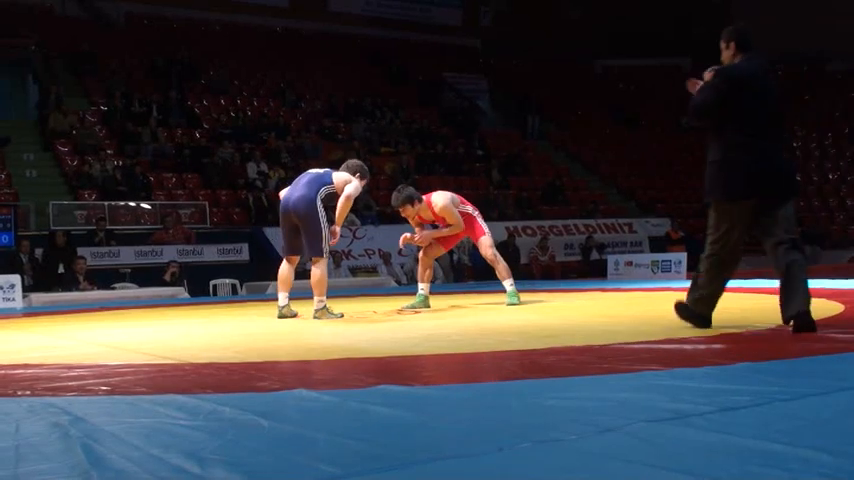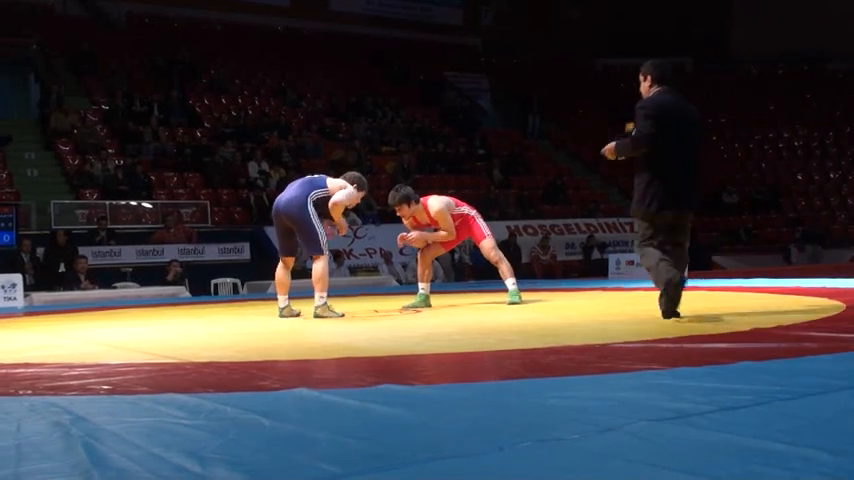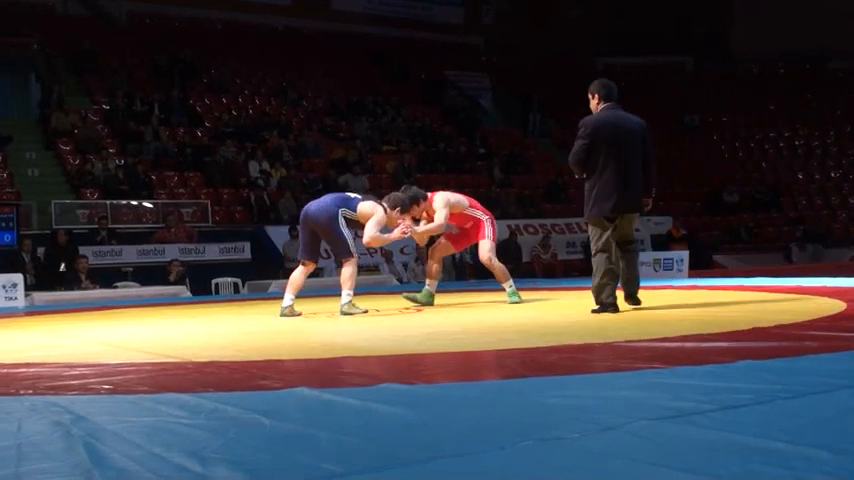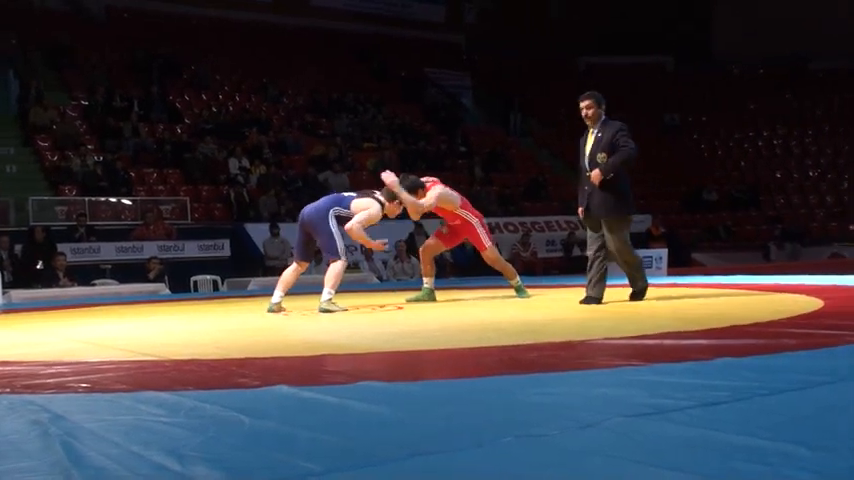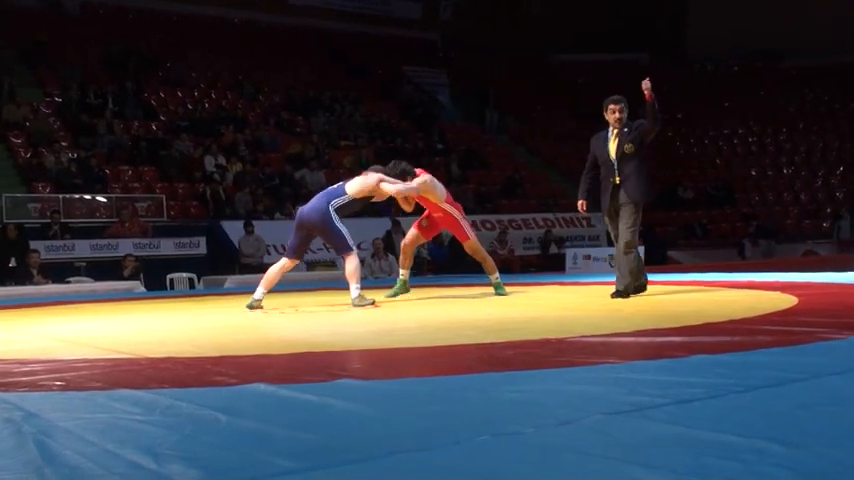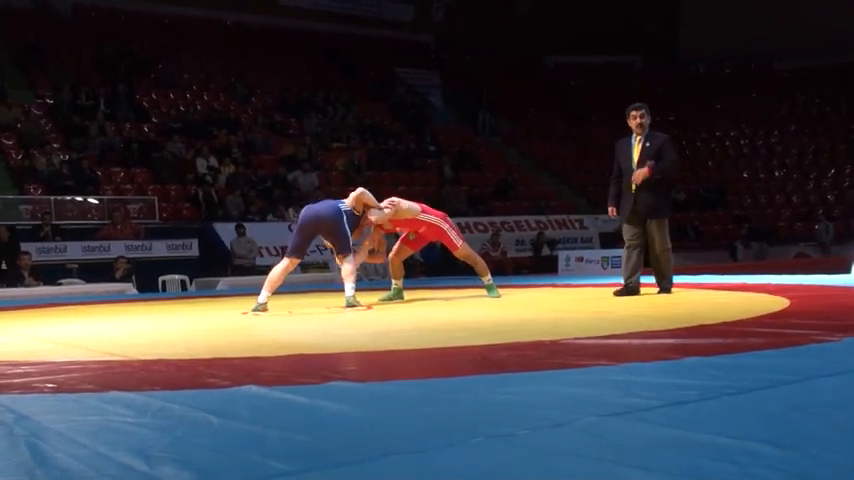
dt=0.7s
person 1, frame 1
left shoulder: (729, 75)
right shoulder: (769, 77)
left elbow: (698, 114)
left wrist: (706, 89)
right wrist: (711, 89)
left hip: (734, 174)
right hip: (773, 173)
left knee: (721, 246)
right knee: (784, 243)
left ankle: (699, 309)
right ankle: (799, 313)
person 1, frame 2
left shoulder: (650, 104)
right shoulder: (690, 109)
left elbow: (642, 141)
left wrist: (618, 147)
left hip: (655, 191)
right hip: (684, 190)
left knee: (648, 244)
right knee: (676, 246)
left ankle: (670, 281)
right ankle: (670, 304)
person 1, frame 3
left shoulder: (591, 123)
right shoulder: (637, 123)
left elbow: (576, 159)
right elbow: (647, 161)
left wrist: (584, 172)
right wrist: (647, 192)
left hip: (601, 196)
right hip: (630, 196)
left knee: (603, 249)
right knee: (627, 244)
left ankle: (607, 301)
right ankle: (631, 292)
person 1, frame 4
left shoulder: (616, 129)
right shoulder: (585, 138)
left elbow: (630, 152)
left wrist: (603, 171)
right wrist: (582, 202)
left hip: (612, 199)
right hip: (594, 202)
left knee: (618, 246)
right knee: (595, 249)
left ankle: (639, 284)
right ankle: (594, 293)
person 1, frame 5
left shoulder: (637, 130)
right shoulder: (597, 140)
left elbow: (653, 124)
right elbow: (590, 171)
left wrist: (649, 97)
right wrist: (582, 196)
left hip: (631, 193)
right hip: (610, 197)
left knee: (627, 240)
right knee: (620, 242)
left ankle: (624, 286)
right ankle: (638, 281)
person 1, frame 6
left shoulder: (661, 140)
right shoulder: (621, 145)
left elbow: (672, 164)
right elbow: (616, 177)
left wrist: (648, 171)
right wrist: (612, 201)
left hip: (654, 201)
right hip: (629, 204)
left knee: (660, 245)
right knee: (631, 244)
left ankle: (665, 284)
right ankle: (631, 285)
person 2, frame 1
left shoulder: (321, 175)
right shoulder: (353, 182)
left elbow: (283, 193)
right elbow: (347, 195)
right wrist: (337, 225)
left hip: (287, 201)
right hip: (308, 202)
left knee: (290, 258)
right knee: (320, 258)
left ankle: (283, 306)
right ankle: (320, 309)
person 2, frame 2
left shoulder: (324, 184)
right shoulder: (349, 189)
right elbow: (335, 202)
right wrist: (339, 221)
left hip: (279, 204)
right hip: (298, 204)
left knee: (286, 259)
right knee: (321, 254)
left ankle: (284, 307)
right ankle: (321, 307)
person 2, frame 3
left shoulder: (372, 206)
right shoulder: (381, 214)
right elbow: (368, 239)
right wrist: (391, 237)
left hip: (308, 210)
right hip: (327, 213)
left knee: (307, 264)
right knee: (350, 258)
left ankle: (287, 306)
right ankle: (347, 304)
person 2, frame 4
left shoulder: (375, 196)
right shoulder: (376, 208)
right elbow: (350, 227)
right wrist: (371, 244)
left hip: (307, 212)
right hip: (322, 215)
left knee: (299, 264)
right knee: (339, 260)
left ankle: (275, 303)
right ankle: (325, 301)
person 2, frame 5
left shoulder: (356, 183)
right shoulder: (369, 182)
left elbow: (380, 196)
left hip: (305, 213)
right hip: (322, 214)
left knee: (287, 261)
right knee: (350, 253)
left ankle: (256, 299)
right ankle: (356, 297)
person 2, frame 6
right shoulder: (352, 206)
right elbow: (359, 192)
right wrist: (378, 208)
left hip: (308, 213)
right hip: (331, 214)
left knee: (289, 262)
right knee: (347, 257)
left ankle: (261, 302)
right ankle: (350, 297)
person 3, frame 1
left shoulder: (440, 203)
right shoulder: (413, 217)
left elbow: (459, 226)
right elbow: (424, 241)
left wrist: (431, 233)
right wrist: (410, 238)
left hip: (469, 219)
right hip: (450, 224)
left knee: (489, 253)
right knee: (424, 255)
left ankle: (512, 292)
right ankle: (422, 298)
person 3, frame 2
left shoulder: (435, 207)
right shoulder: (409, 219)
left elbow: (451, 234)
right elbow: (422, 243)
left wrist: (423, 235)
right wrist: (409, 239)
left hip: (470, 219)
right hip: (452, 225)
left knee: (493, 254)
right knee: (423, 255)
left ankle: (513, 292)
right ankle: (423, 297)
person 3, frame 3
left shoulder: (439, 201)
right shoulder: (425, 212)
left elbow: (439, 226)
right elbow: (422, 241)
left wrist: (416, 231)
left hip: (482, 222)
right hip: (465, 227)
left knee: (487, 257)
right knee: (434, 252)
left ankle: (512, 292)
right ankle: (428, 295)
person 3, frame 4
left shoulder: (437, 192)
right shoulder: (424, 183)
left elbow: (418, 206)
right elbow: (415, 215)
left wrist: (396, 187)
left hip: (472, 223)
right hip: (455, 225)
left knee: (495, 261)
right knee: (425, 251)
left ankle: (519, 287)
right ankle: (428, 292)
person 3, frame 5
left shoulder: (423, 181)
right shoulder: (412, 180)
left elbow: (399, 190)
right elbow: (408, 207)
right wrist: (398, 194)
left hip: (452, 215)
right hip: (433, 215)
left knee: (476, 251)
right knee: (406, 244)
left ankle: (498, 284)
right ankle: (402, 284)
person 3, frame 6
left shoulder: (390, 205)
right shoulder: (381, 226)
left hip: (438, 223)
right hip: (418, 230)
left knee: (466, 255)
right knee: (393, 258)
left ankle: (490, 286)
right ankle: (397, 291)
